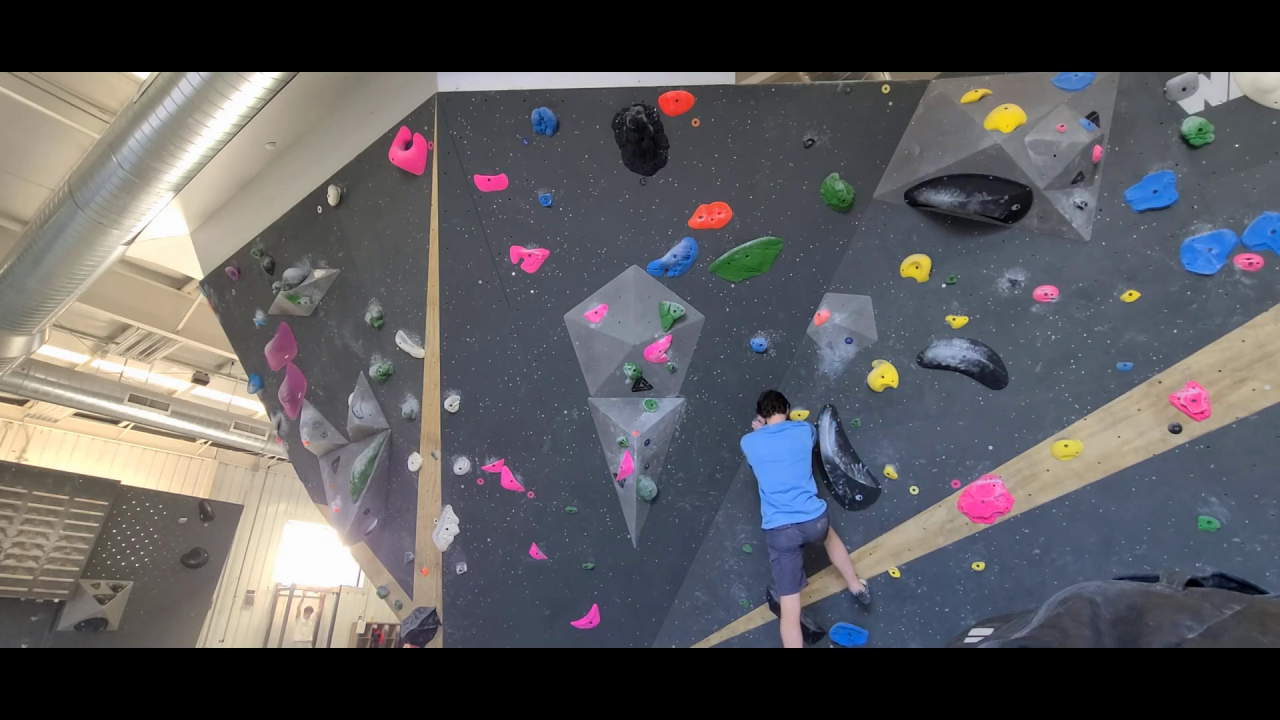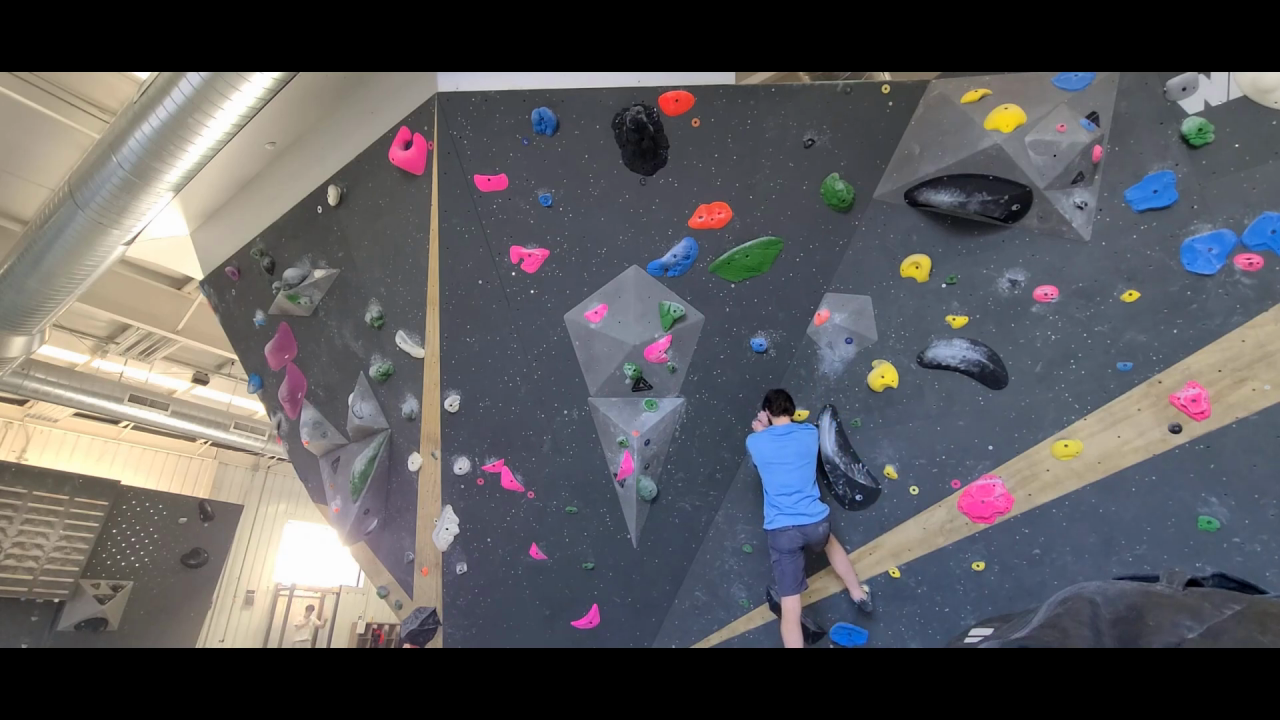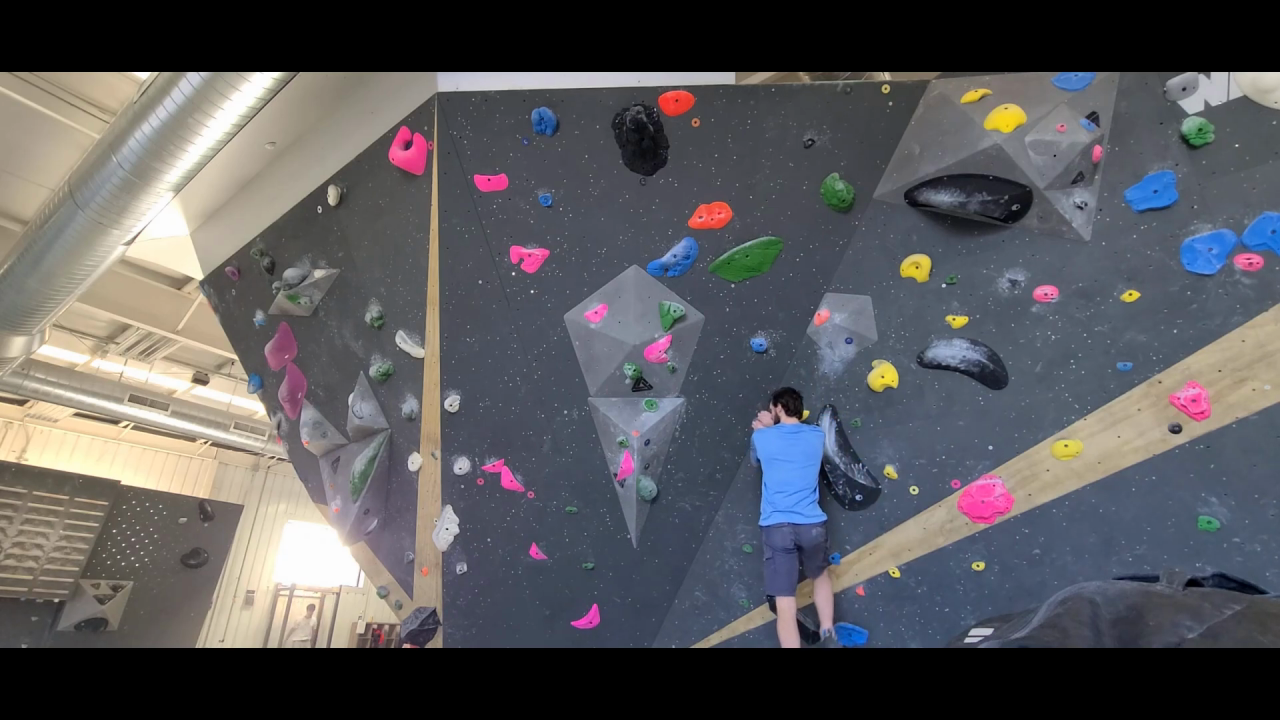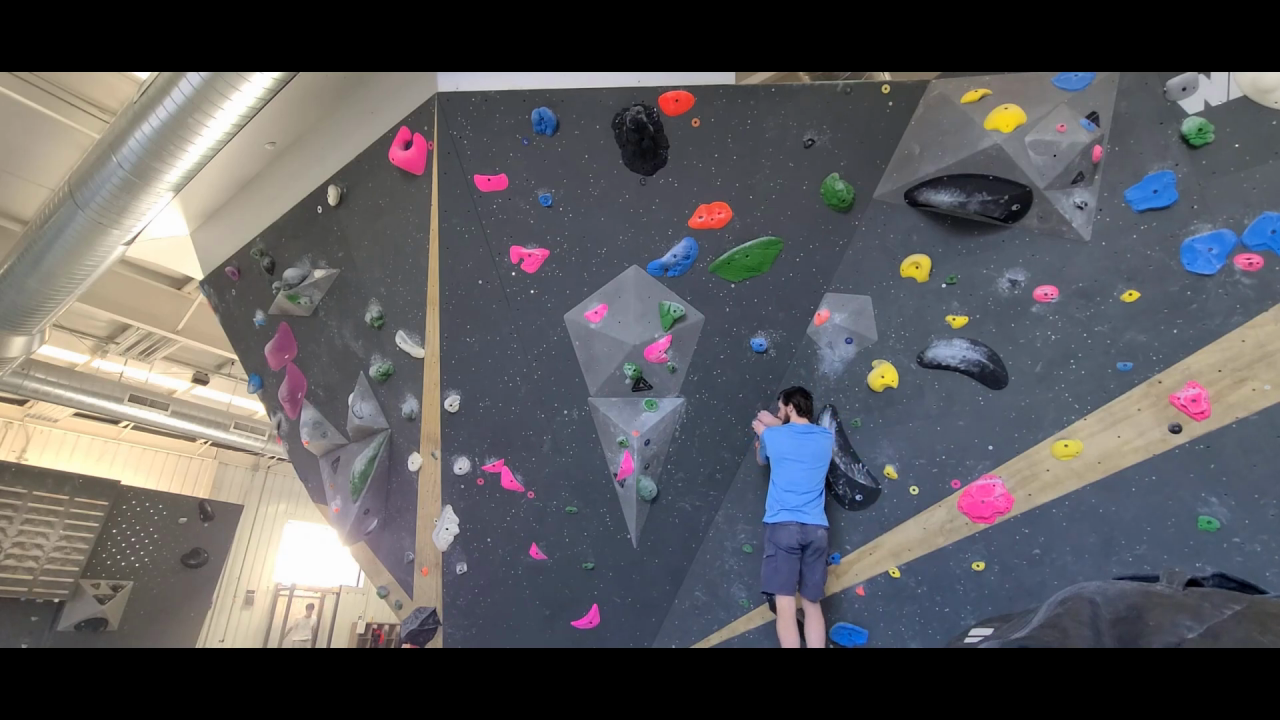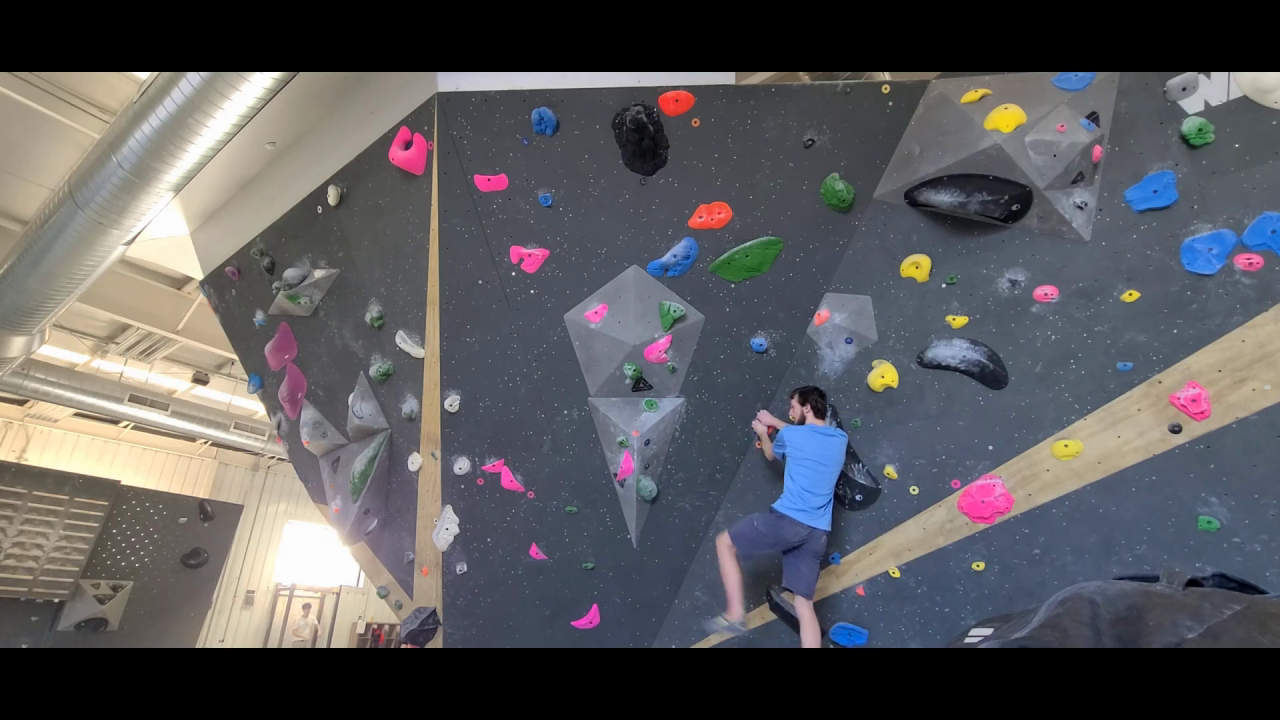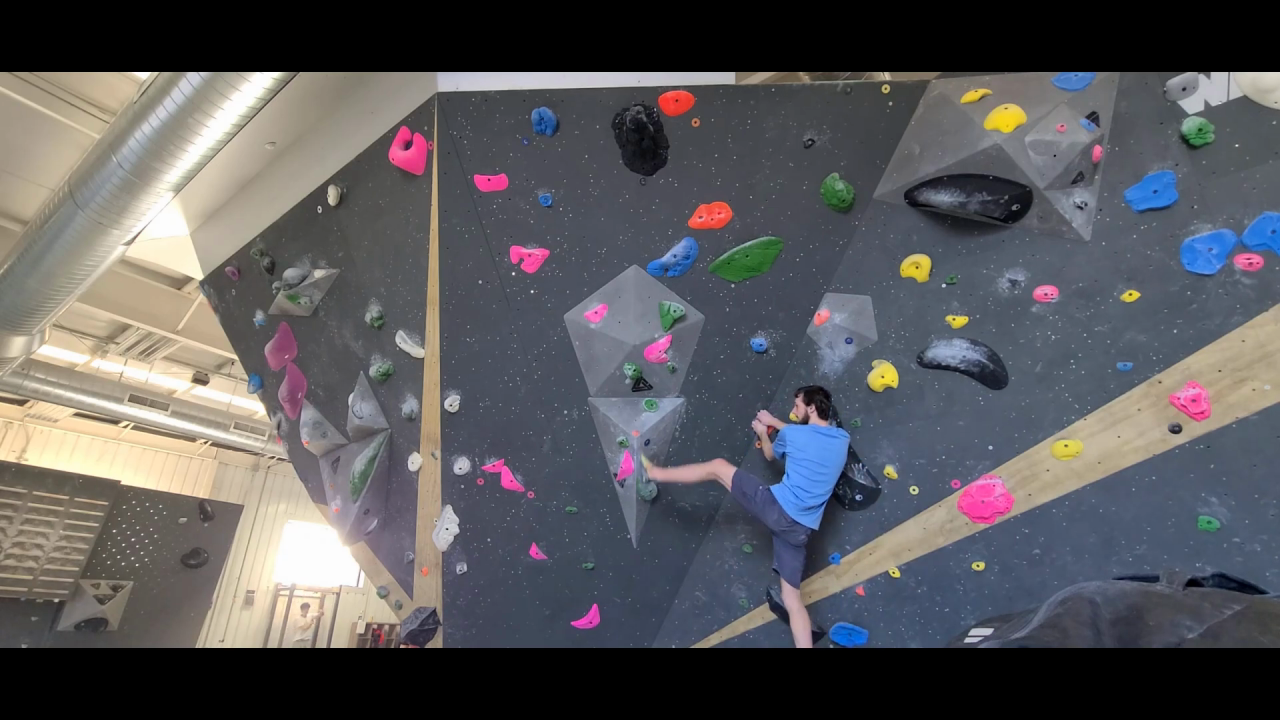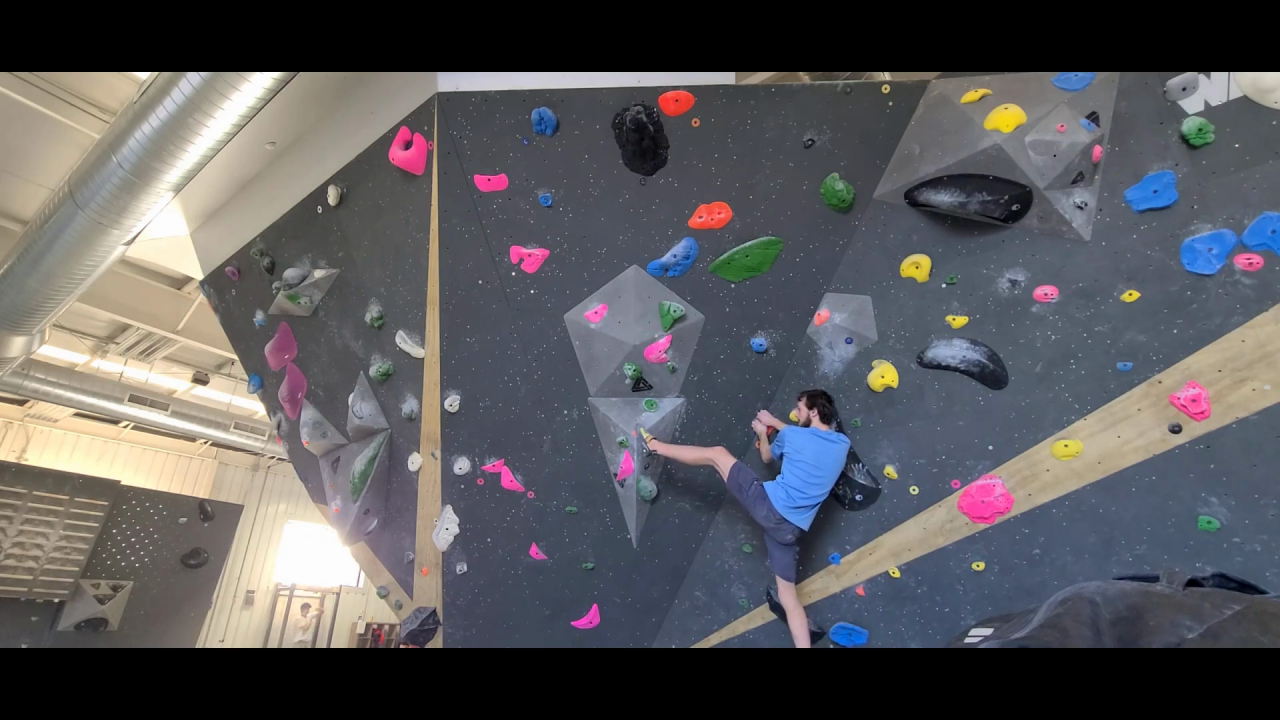
dt=0.3s
person 1, frame 1
left shoulder: (748, 442)
right shoulder: (804, 430)
left hip: (780, 529)
right hip: (814, 519)
left knee: (789, 606)
right knee: (829, 533)
right ankle: (857, 587)
person 1, frame 2
left shoulder: (754, 441)
right shoulder: (810, 432)
right wrist: (770, 427)
left hip: (781, 529)
right hip: (816, 522)
left knee: (790, 606)
right knee: (830, 542)
right ankle: (858, 594)
person 1, frame 3
left shoulder: (761, 437)
right shoulder: (817, 435)
left hip: (777, 527)
right hip: (813, 525)
left knee: (785, 607)
right knee: (819, 573)
right ankle: (828, 632)
person 1, frame 4
left shoulder: (772, 435)
right shoulder: (827, 437)
right wrist: (775, 423)
left hip: (782, 527)
right hip: (816, 530)
left knee: (784, 607)
right knee: (811, 606)
person 1, frame 5
left shoulder: (791, 434)
right shoulder: (840, 439)
left elbow: (770, 454)
left wrist: (763, 432)
right wrist: (775, 422)
left hip: (787, 521)
right hip: (818, 533)
left knee: (724, 541)
right knee: (804, 607)
left ankle: (734, 615)
person 1, frame 6
left shoulder: (792, 434)
right shoulder: (842, 439)
left elbow: (770, 455)
left wrist: (762, 433)
right wrist: (774, 423)
left hip: (776, 508)
right hip: (800, 529)
left knee: (718, 467)
right knee: (792, 599)
left ankle: (657, 474)
person 1, frame 7
left shoulder: (792, 436)
right shoulder: (842, 444)
left elbow: (767, 456)
left wrist: (762, 433)
right wrist: (774, 422)
left hip: (768, 505)
right hip: (789, 527)
left knee: (716, 454)
right knee: (788, 597)
left ankle: (656, 446)
